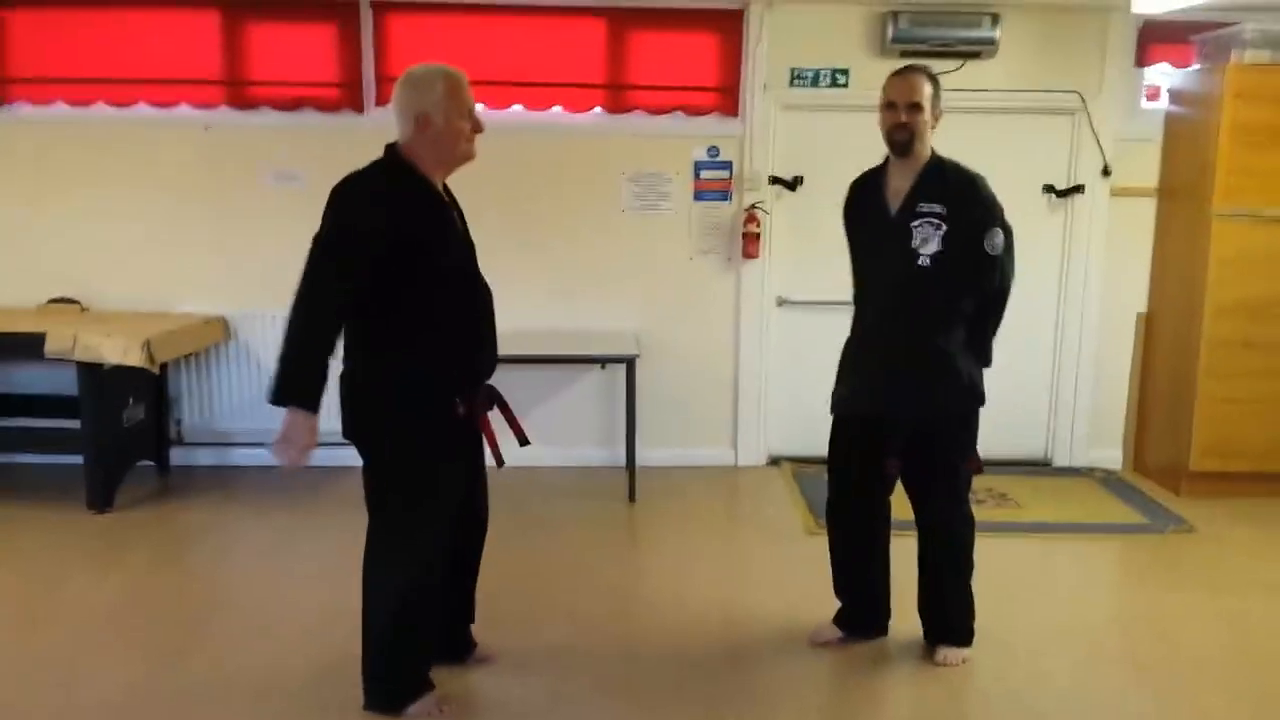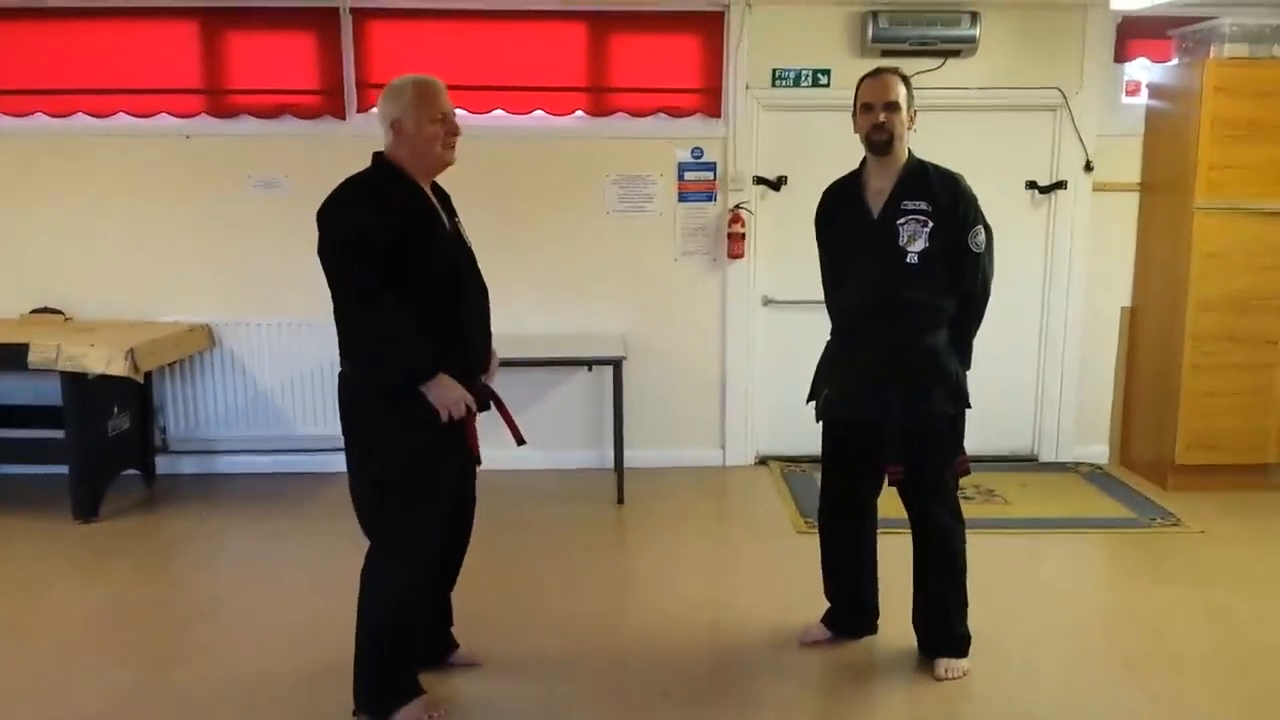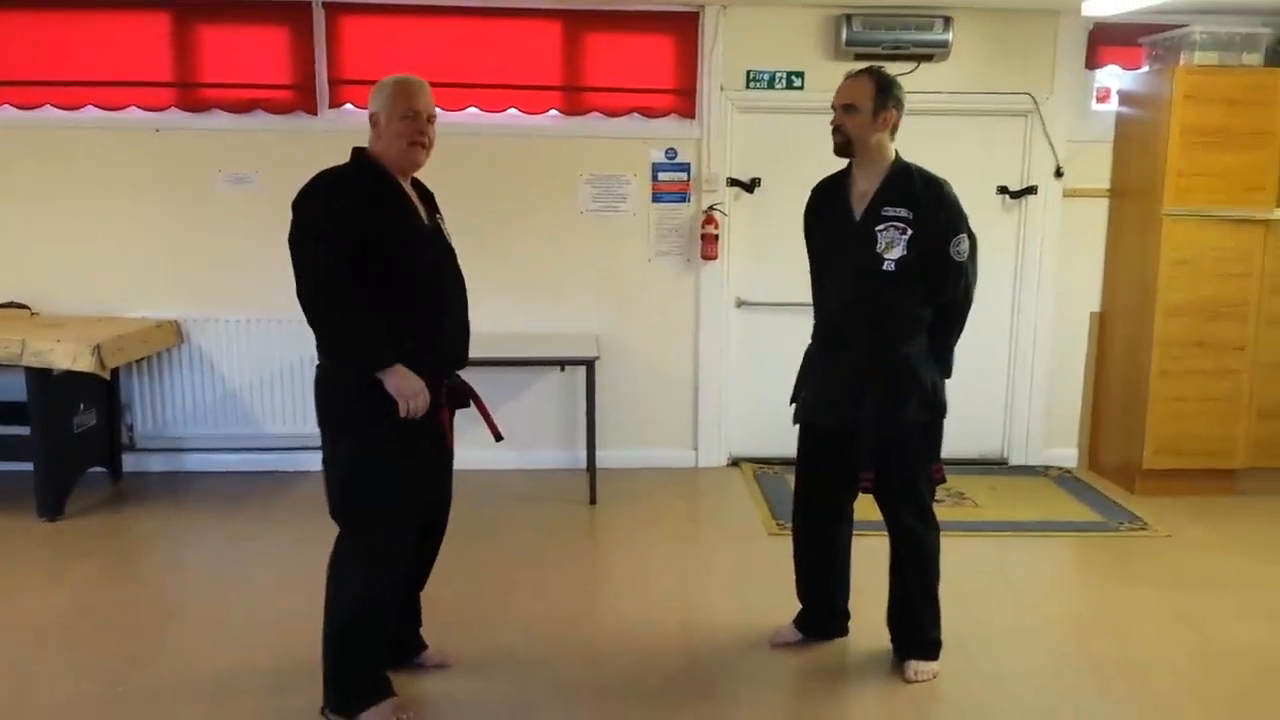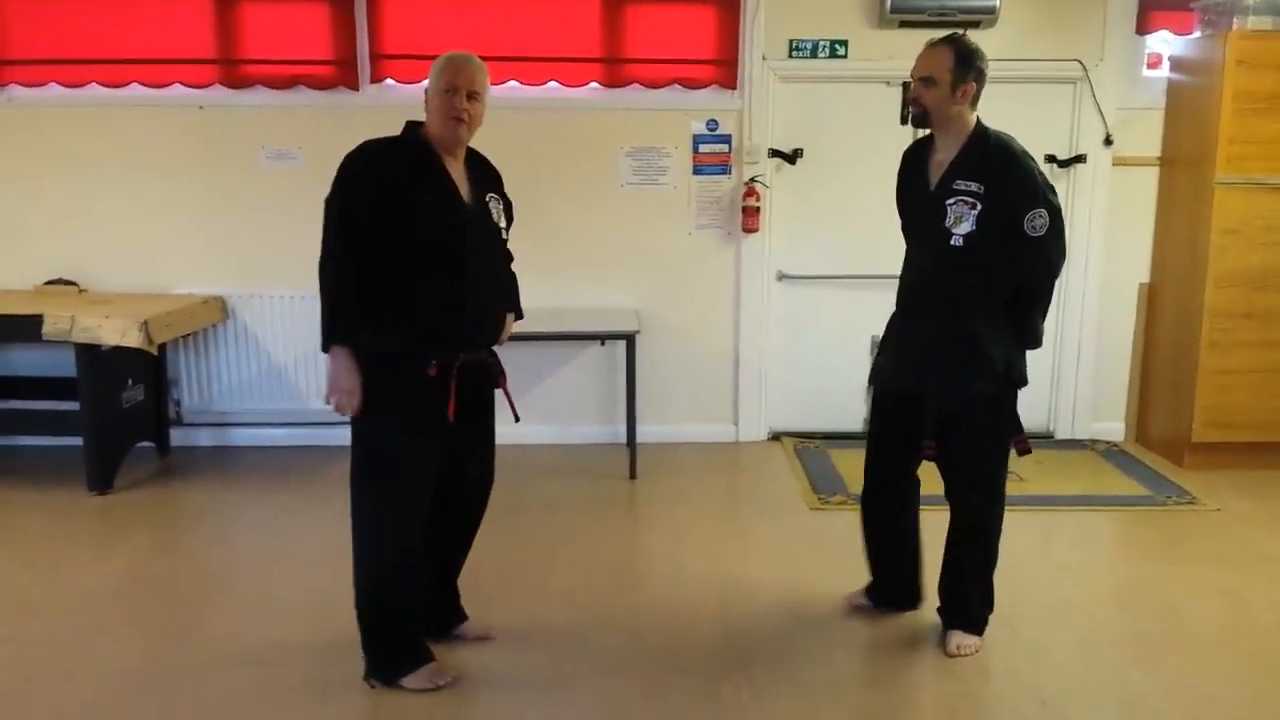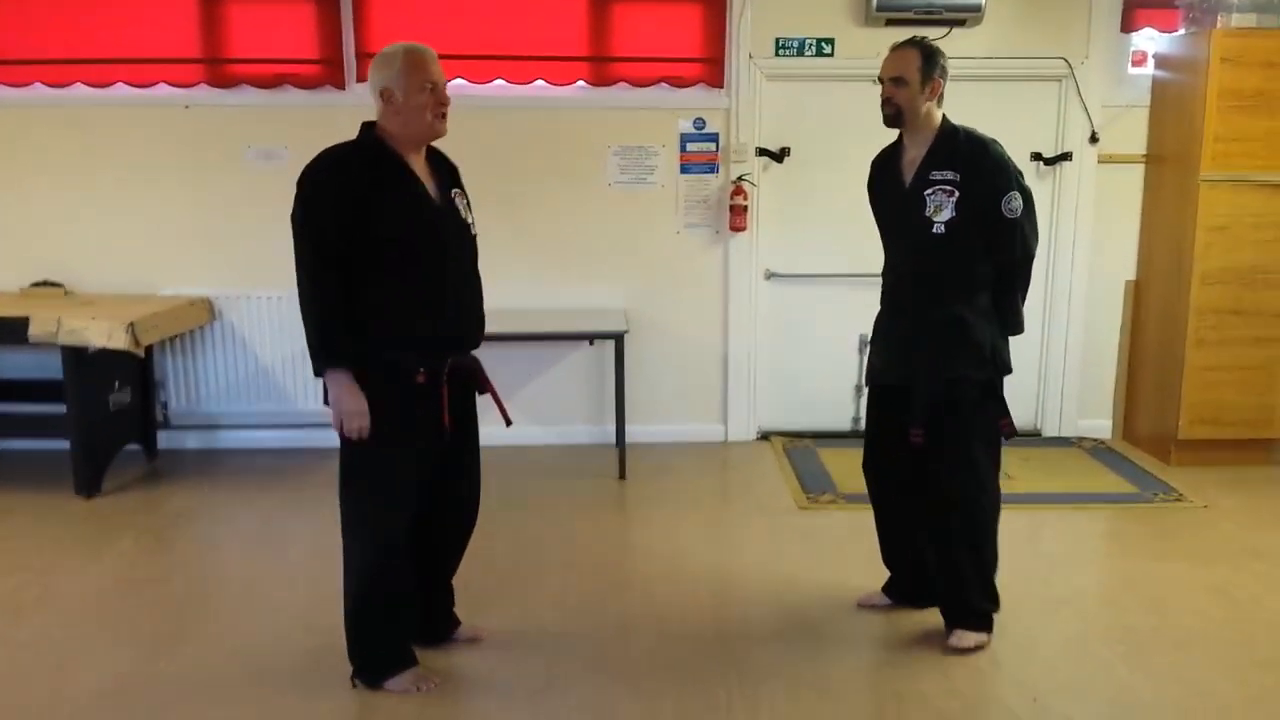
dt=0.7s
person 1, frame 1
left shoulder: (432, 191)
right shoulder: (372, 197)
right elbow: (324, 299)
right wrist: (302, 403)
left hip: (448, 397)
right hip: (399, 402)
left knee: (463, 521)
right knee: (408, 535)
left ankle: (447, 636)
person 1, frame 2
left shoulder: (431, 197)
right shoulder: (360, 204)
right elbow: (367, 310)
left wrist: (475, 351)
right wrist: (430, 376)
left hip: (444, 395)
right hip: (394, 403)
left knee: (447, 525)
right knee: (404, 538)
left ankle: (429, 639)
person 1, frame 3
left shoulder: (418, 196)
right shoulder: (334, 195)
right elbow: (325, 296)
left wrist: (441, 358)
right wrist: (387, 368)
left hip: (427, 392)
right hip: (369, 396)
left knee: (421, 523)
right knee: (375, 534)
left ankle: (398, 638)
person 1, frame 4
left shoulder: (485, 176)
right shoulder: (376, 166)
right elbow: (341, 262)
left wrist: (507, 308)
right wrist: (342, 352)
left hip: (468, 370)
right hip: (397, 370)
left knee: (462, 497)
right knee: (393, 508)
left ankle: (437, 610)
right ankle: (394, 653)
person 1, frame 5
left shoulder: (442, 170)
right shoulder: (338, 174)
right elbow: (320, 284)
left wrist: (461, 350)
right wrist: (336, 374)
left hip: (448, 375)
right hip: (381, 381)
left knee: (451, 505)
right knee: (381, 517)
left ankle: (431, 616)
right ankle: (380, 657)
person 2, frame 1
left shoulder: (966, 193)
right shoulder: (862, 194)
left elbow: (994, 284)
left wrist: (960, 355)
right wrist: (876, 342)
left hip: (941, 378)
right hip: (869, 368)
left knee: (942, 507)
right knee: (851, 497)
left ankle: (950, 629)
right ankle: (861, 614)
person 2, frame 2
left shoulder: (947, 192)
right shoulder: (836, 200)
left elbow: (974, 285)
left wrist: (940, 354)
right wrist: (857, 346)
left hip: (928, 381)
right hip: (852, 375)
left knee: (934, 512)
right knee: (843, 504)
left ankle: (945, 638)
right ankle: (850, 613)
person 2, frame 3
left shoulder: (930, 198)
right shoulder: (824, 197)
left elbow: (955, 293)
left wrist: (918, 362)
right wrist: (838, 352)
left hip: (904, 387)
right hip: (830, 377)
left knee: (909, 517)
right knee: (817, 506)
left ankle: (917, 640)
right ankle: (822, 615)
person 2, frame 4
left shoulder: (1009, 166)
right shoulder: (913, 160)
left elbow: (1043, 258)
left wrist: (1009, 338)
right wrist: (921, 317)
left hip: (978, 356)
right hip: (908, 341)
left knee: (973, 490)
right knee: (885, 472)
left ankle: (965, 614)
right ankle: (893, 586)
person 2, frame 5
left shoulder: (980, 157)
right shoulder: (884, 166)
left elbow: (1018, 244)
left wrist: (993, 323)
right wrist: (905, 315)
left hip: (965, 348)
right hip: (899, 341)
left knee: (966, 479)
right knee: (890, 468)
left ankle: (971, 611)
right ankle: (913, 582)
